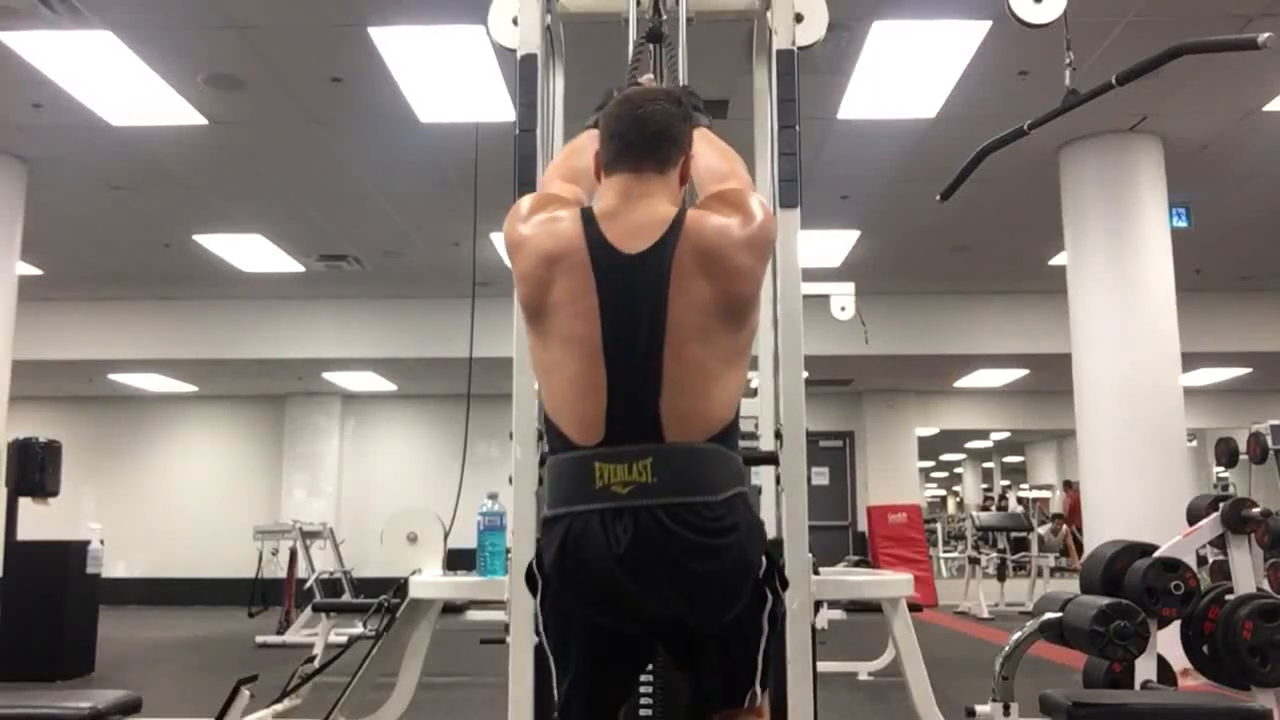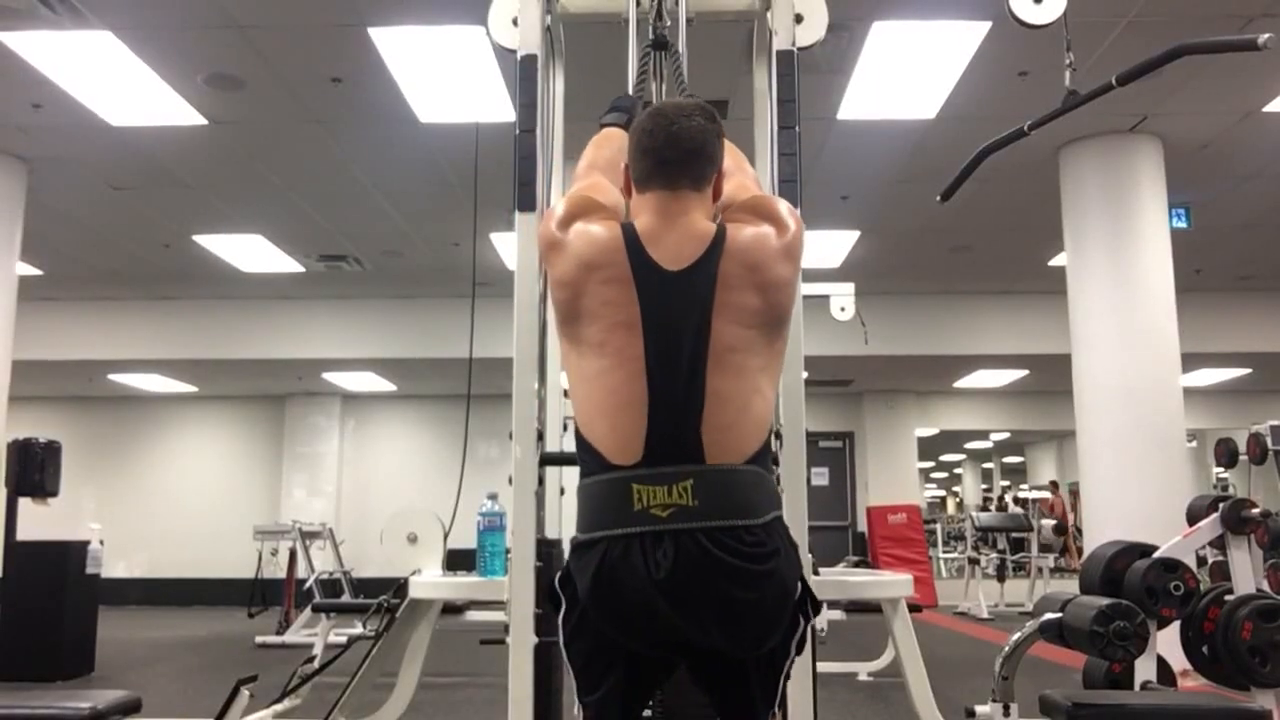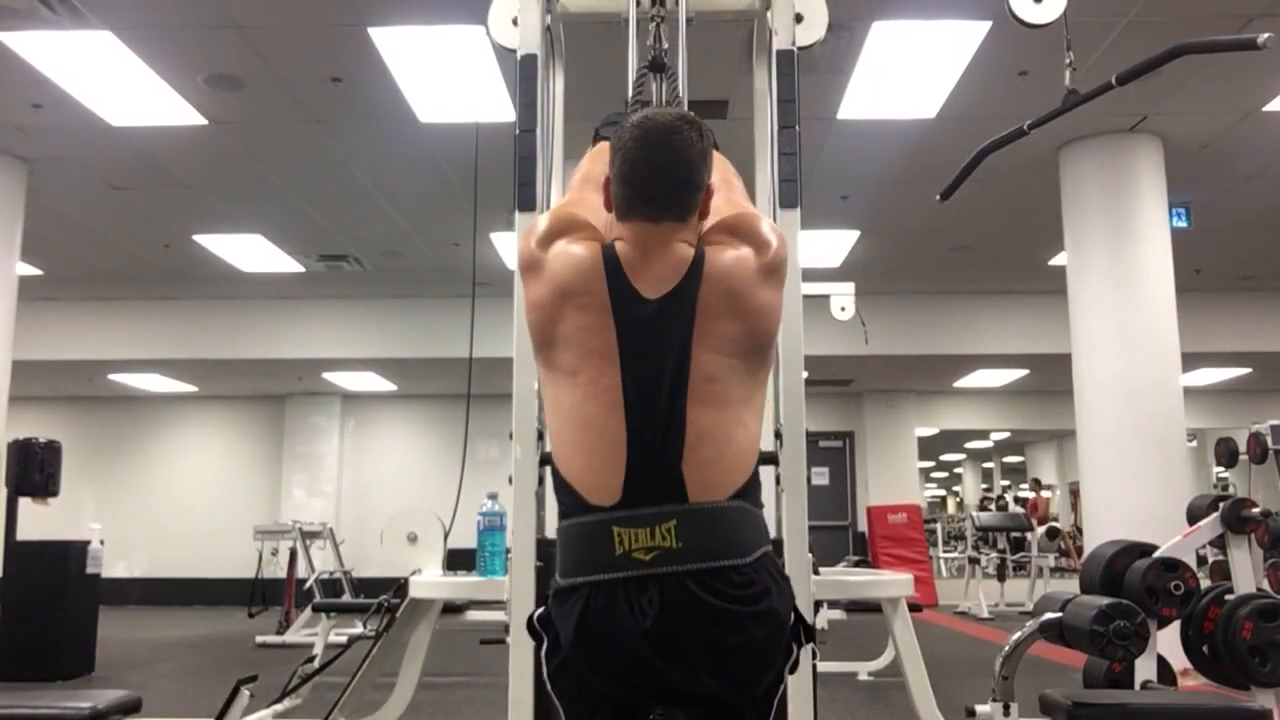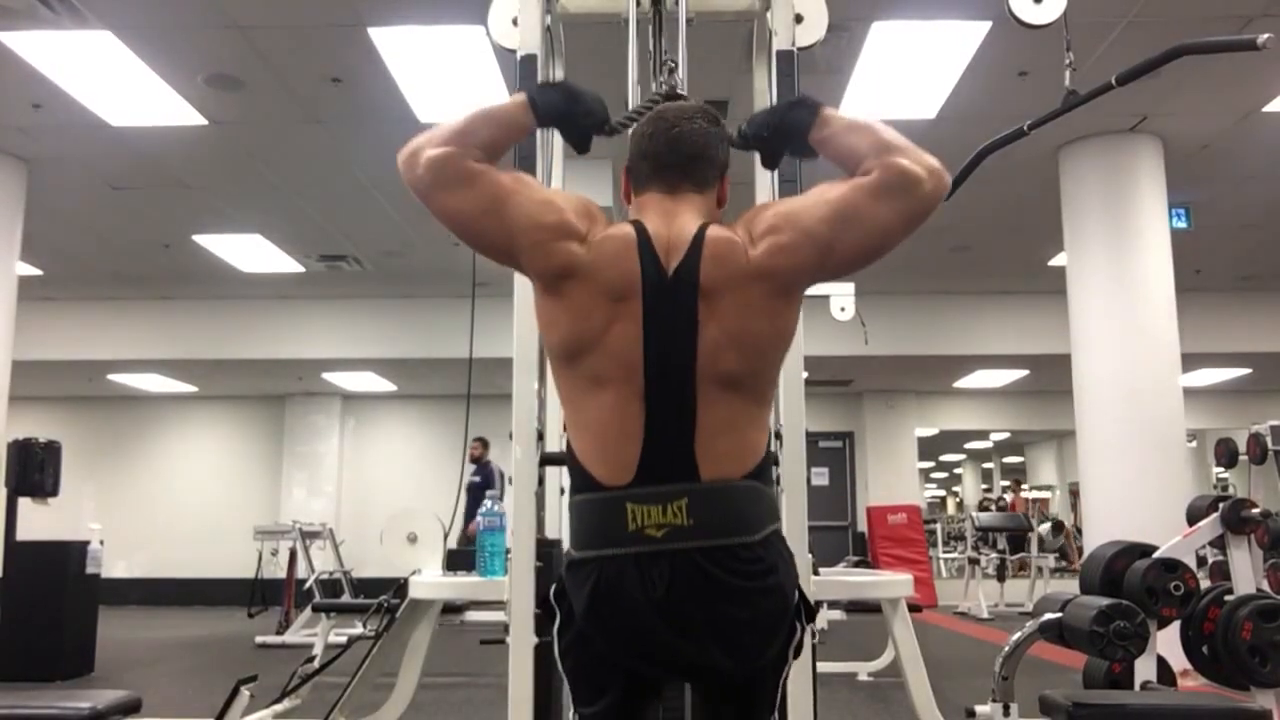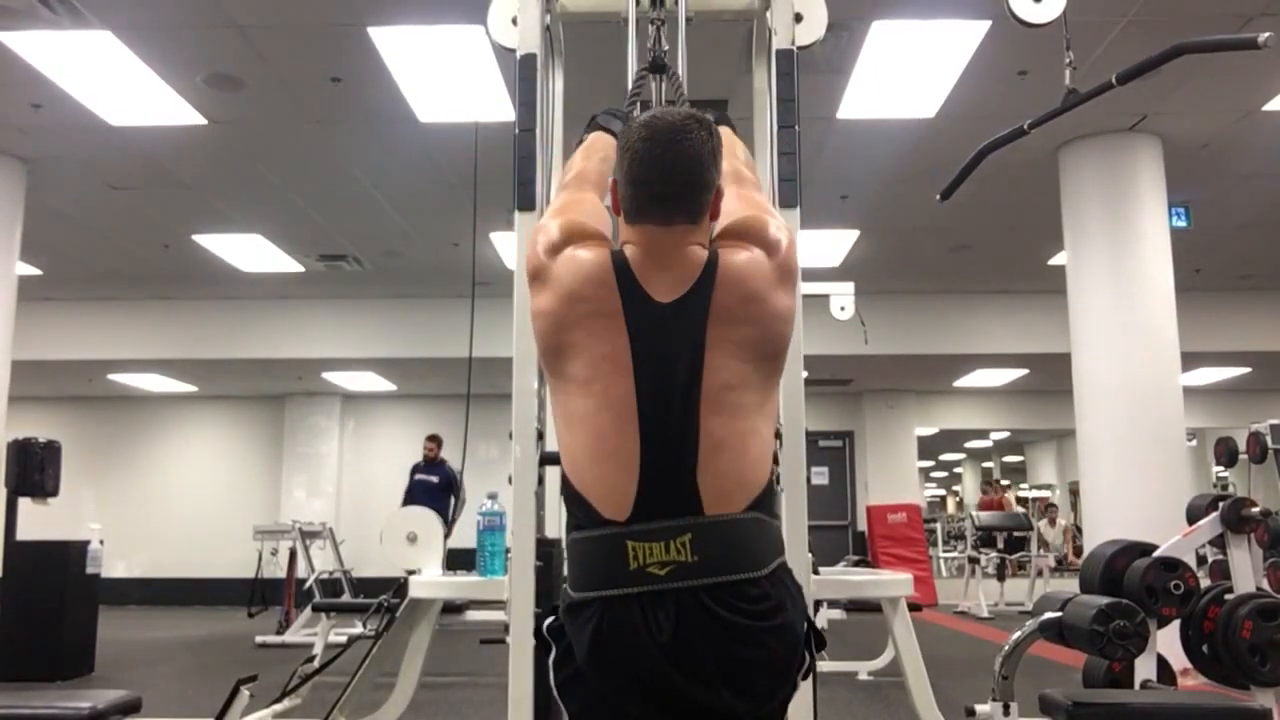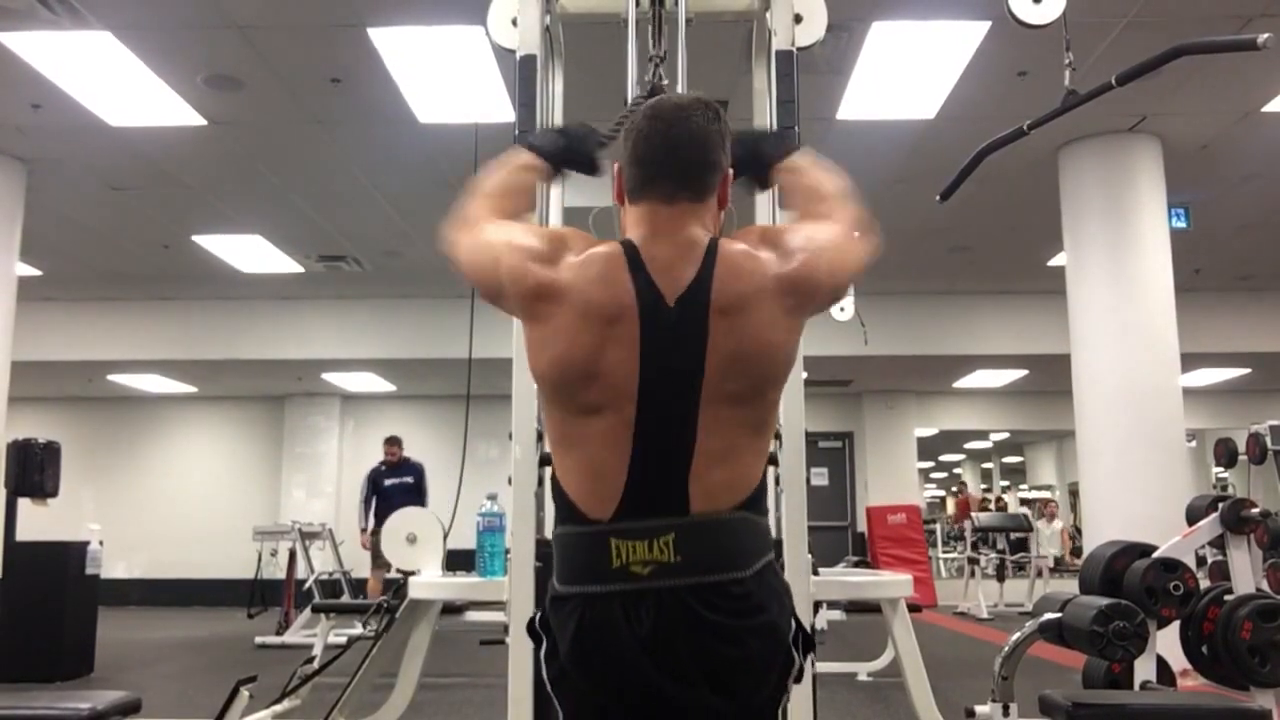
dt=0.7s
person 1, frame 1
left shoulder: (537, 233)
right shoulder: (737, 232)
left elbow: (563, 179)
right elbow: (729, 176)
left wrist: (599, 125)
right wrist: (696, 121)
left hip: (583, 537)
right hip: (707, 532)
person 1, frame 2
left shoulder: (575, 242)
right shoulder: (769, 242)
left elbow: (593, 172)
right elbow: (739, 174)
left wrist: (617, 120)
right wrist: (703, 129)
left hip: (615, 563)
right hip: (743, 559)
person 1, frame 3
left shoulder: (554, 262)
right shoulder: (752, 264)
left elbow: (582, 190)
right elbow: (727, 191)
left wrist: (610, 139)
right wrist: (693, 144)
left hip: (597, 608)
right hip: (734, 600)
person 1, frame 4
left shoulder: (568, 252)
right shoulder: (771, 255)
left elbow: (427, 162)
right elbow: (918, 178)
left wrist: (540, 104)
right wrist: (810, 121)
left hip: (609, 582)
right hip: (742, 579)
person 1, frame 5
left shoulder: (563, 271)
right shoulder: (761, 267)
left elbow: (579, 187)
right elbow: (740, 183)
left wrist: (605, 131)
right wrist: (715, 128)
left hip: (608, 621)
right hip: (747, 614)
person 1, frame 6
left shoulder: (552, 278)
right shoulder: (776, 275)
left elbow: (465, 226)
right elbow: (853, 226)
left wrist: (540, 151)
right wrist: (783, 155)
left hip: (595, 617)
right hip: (736, 610)
